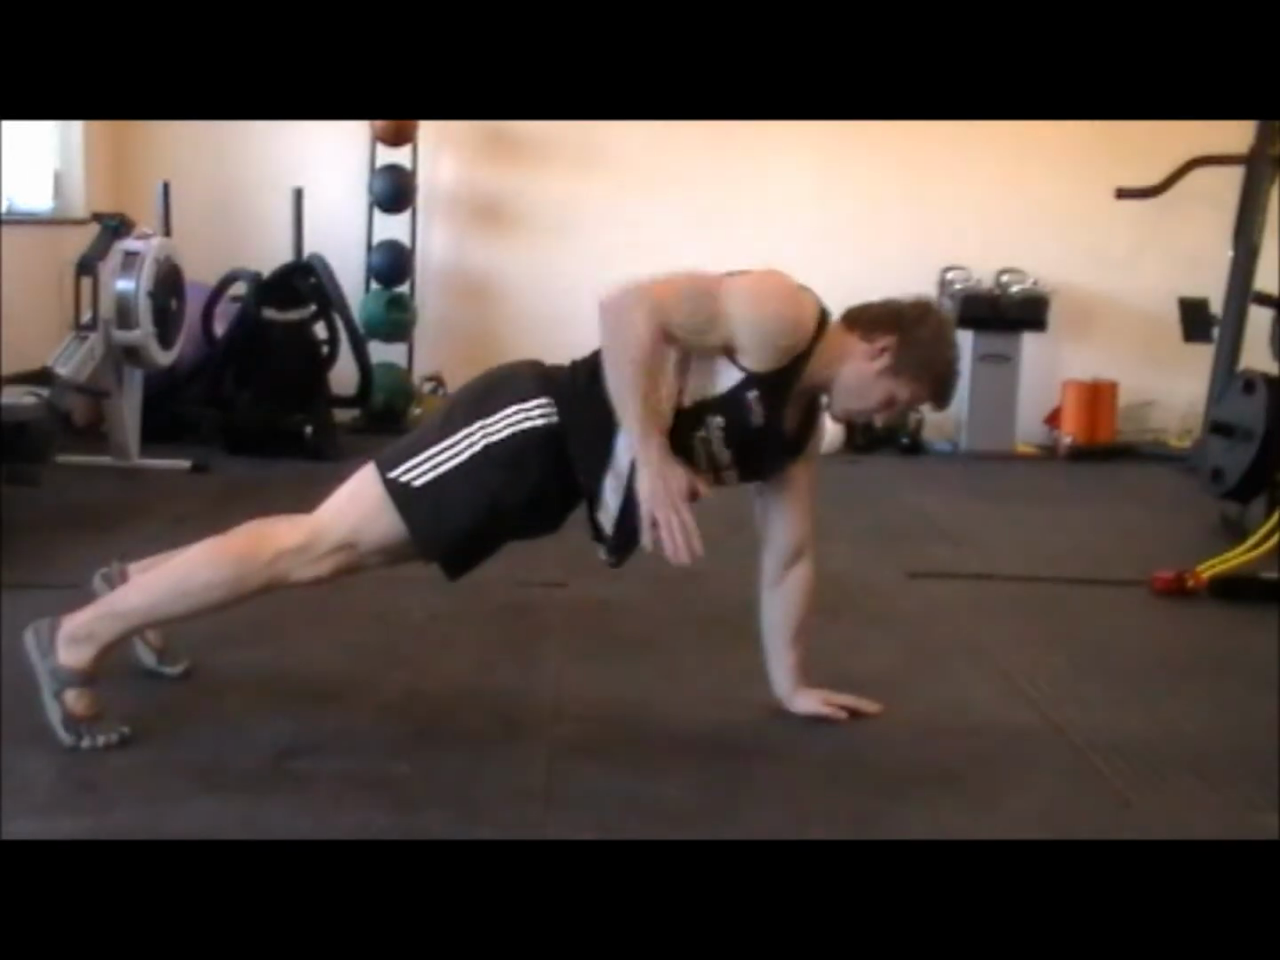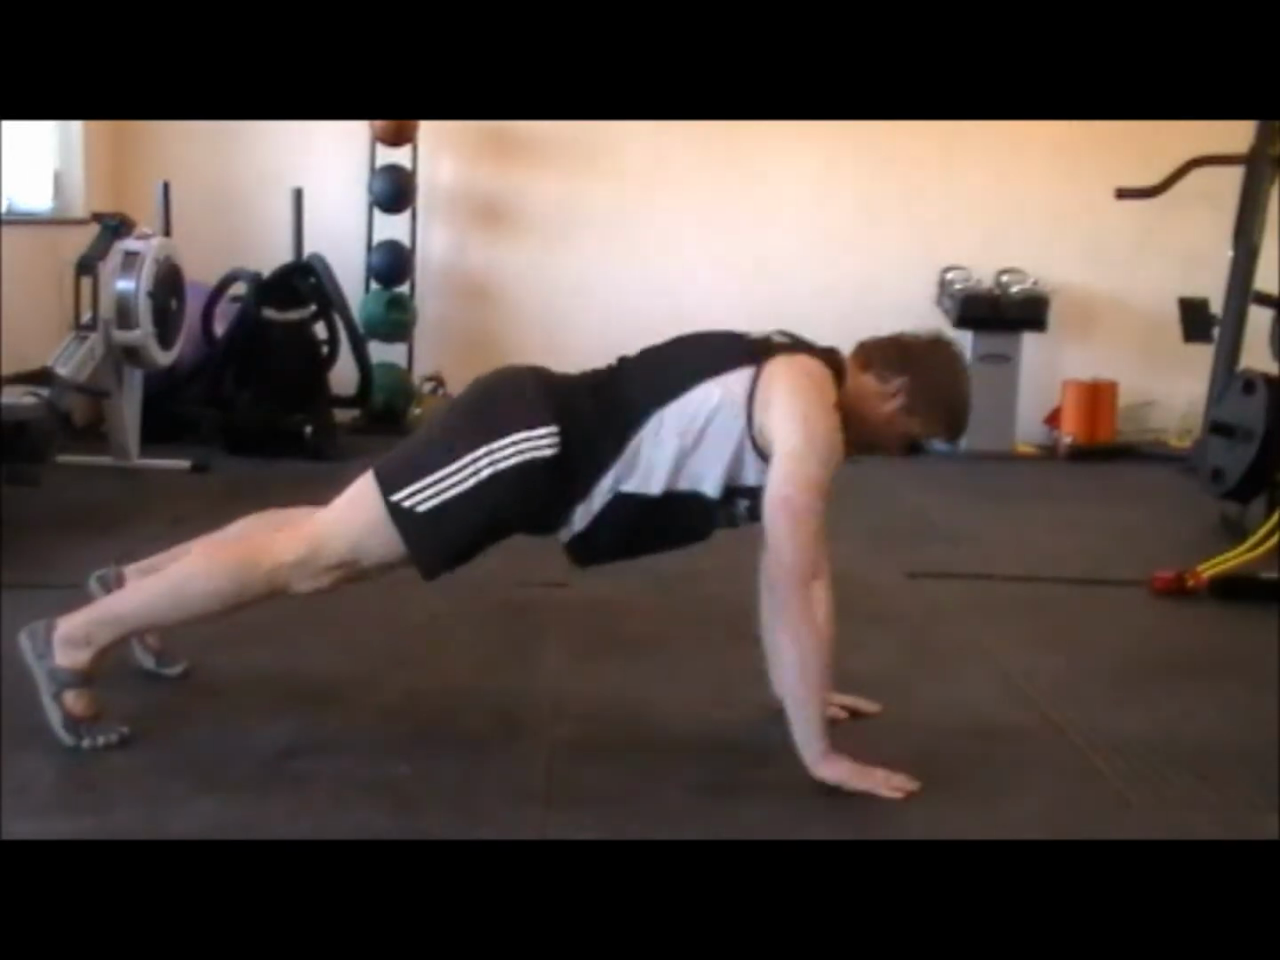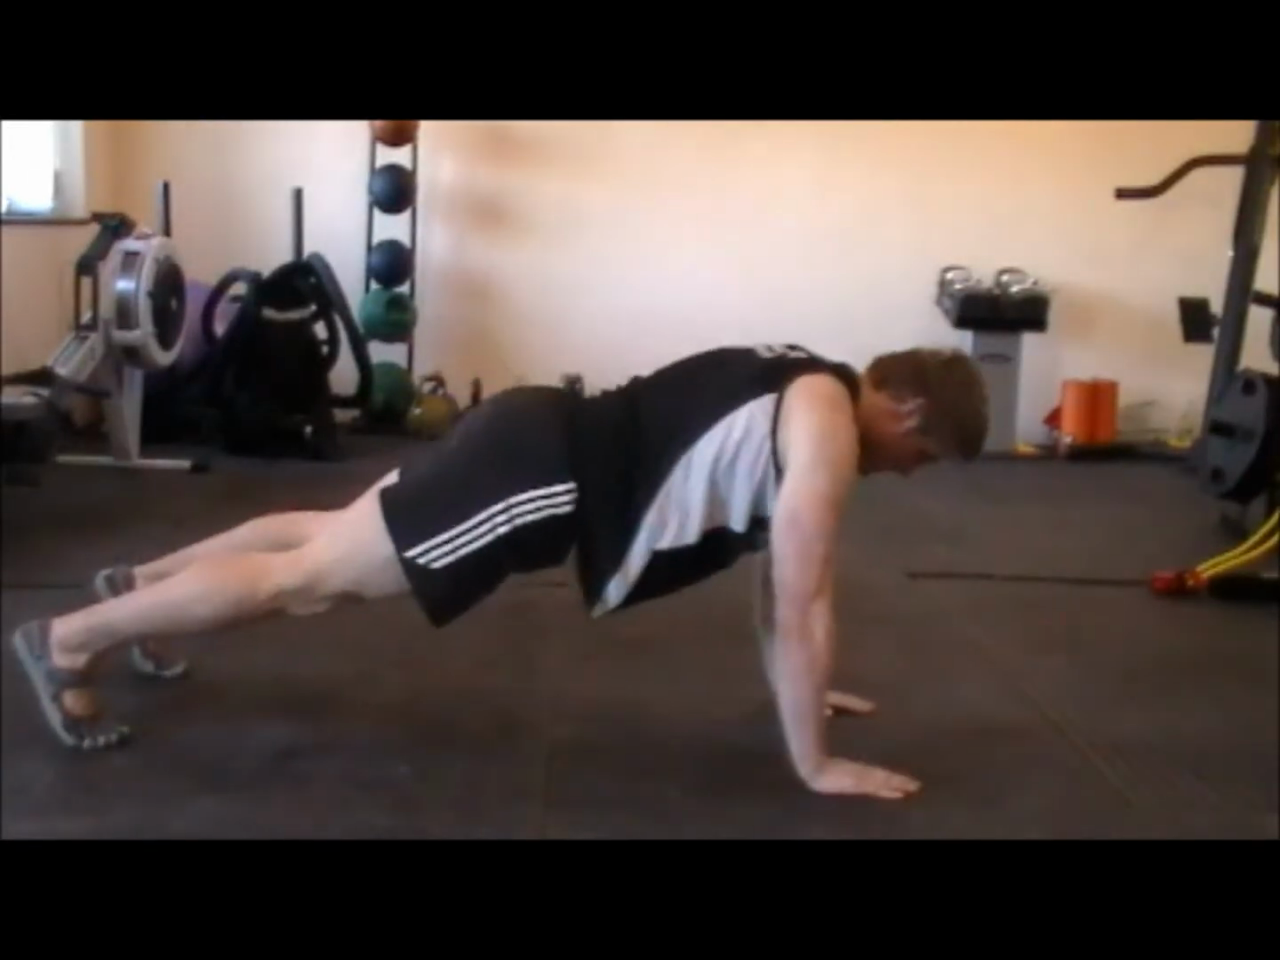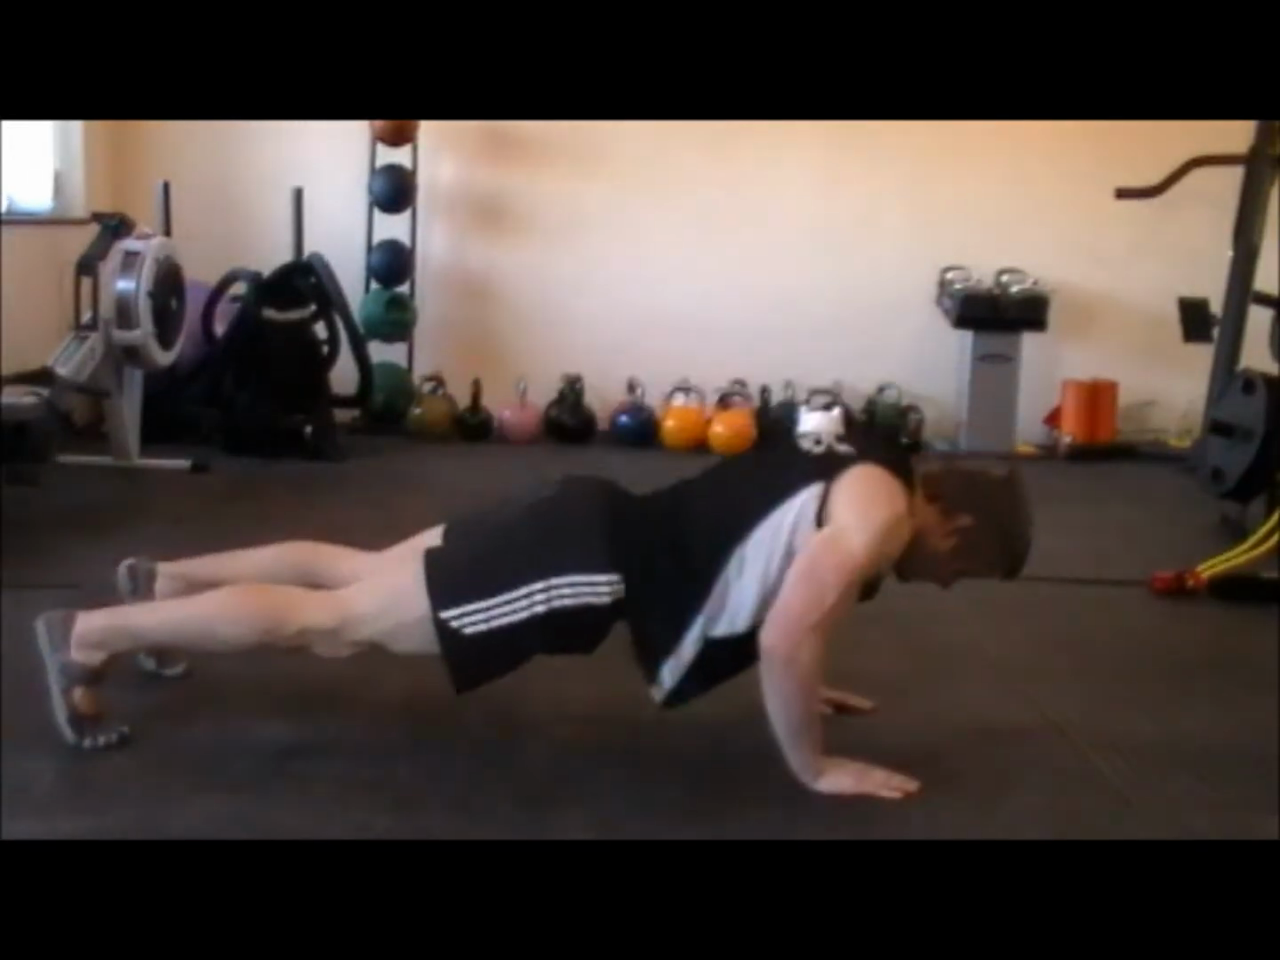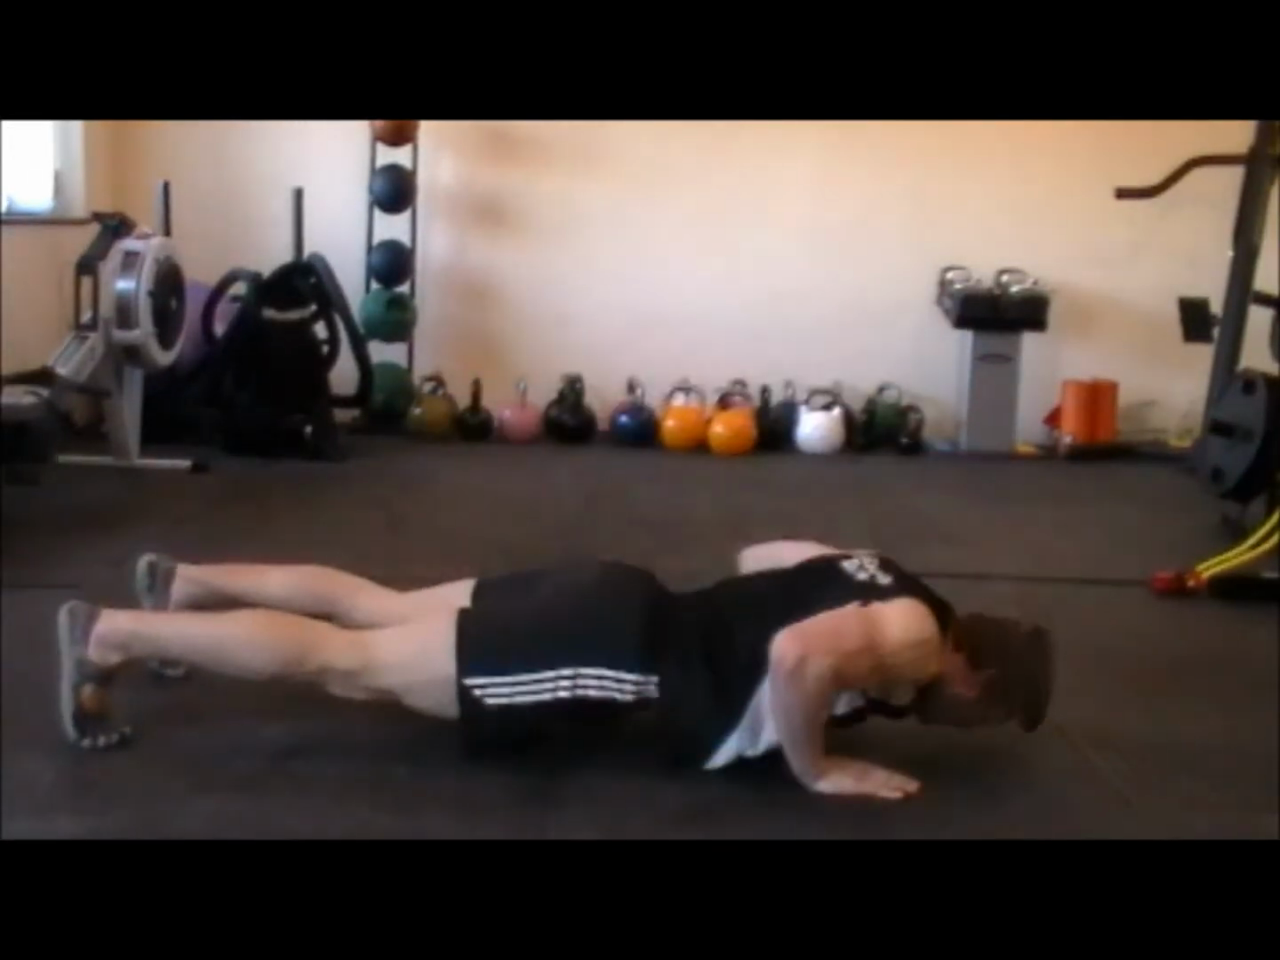
dt=0.4s
person 1, frame 1
left shoulder: (803, 414)
right shoulder: (779, 314)
left elbow: (788, 552)
right elbow: (627, 308)
left wrist: (789, 683)
right wrist: (656, 458)
left hip: (549, 483)
right hip: (524, 428)
left knee: (343, 554)
right knee: (314, 546)
left ankle: (137, 580)
right ankle: (73, 639)
person 1, frame 2
left shoulder: (803, 394)
right shoulder: (811, 403)
left elbow: (778, 561)
right elbow: (801, 582)
left wrist: (798, 689)
right wrist: (820, 753)
left hip: (542, 437)
right hip: (526, 436)
left knee: (327, 532)
right knee: (312, 555)
left ankle: (133, 580)
right ankle: (69, 640)
person 1, frame 3
left shoulder: (808, 396)
right shoulder: (830, 426)
left elbow: (765, 548)
right elbow: (801, 603)
left wrist: (793, 684)
right wrist: (816, 763)
left hip: (544, 443)
right hip: (543, 475)
left knee: (327, 534)
right knee: (308, 580)
left ankle: (138, 579)
right ankle: (66, 640)
person 1, frame 4
left shoulder: (859, 478)
right shoulder: (884, 512)
right elbow: (787, 637)
left wrist: (802, 680)
right wrist: (815, 765)
left hip: (589, 527)
right hip: (586, 563)
left knee: (352, 573)
right knee: (332, 621)
left ankle: (161, 580)
right ankle: (87, 639)
person 1, frame 5
left shoulder: (879, 585)
right shoulder: (913, 636)
left elbow: (754, 554)
right elbow: (796, 653)
right wrist: (817, 765)
left hip: (617, 607)
right hip: (616, 655)
left knee: (378, 608)
right knee: (353, 663)
left ankle: (182, 579)
right ankle: (106, 636)
